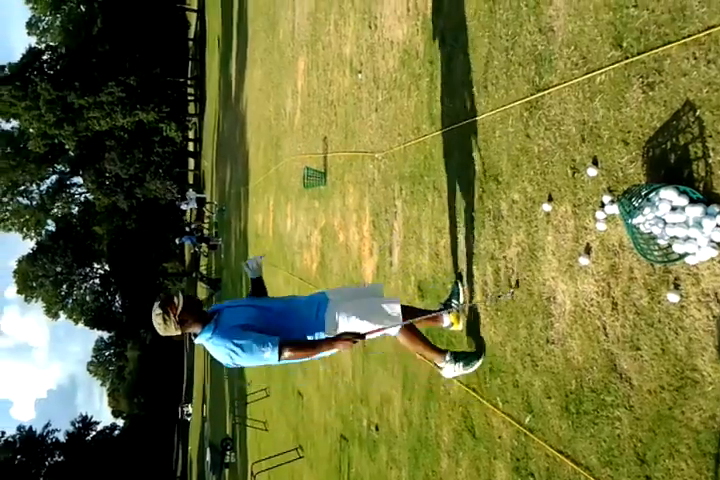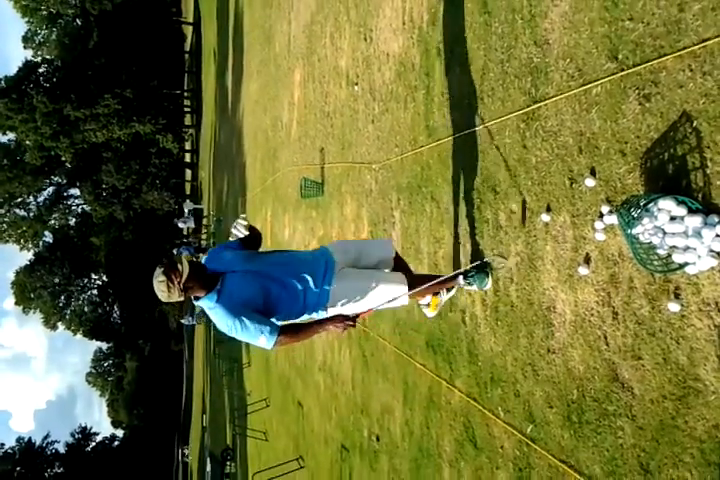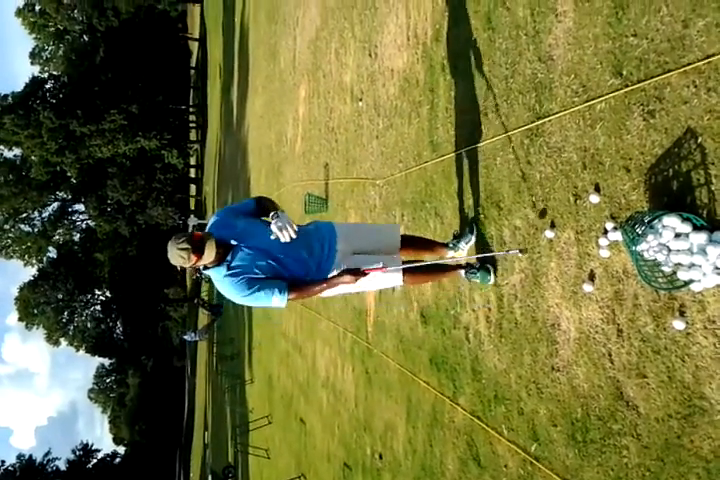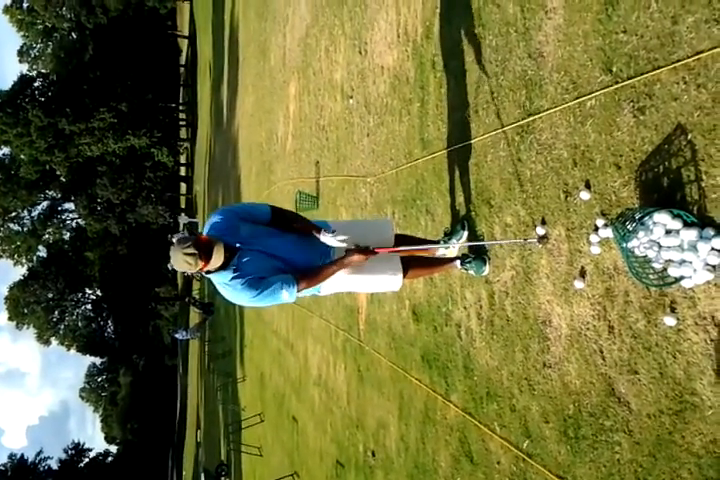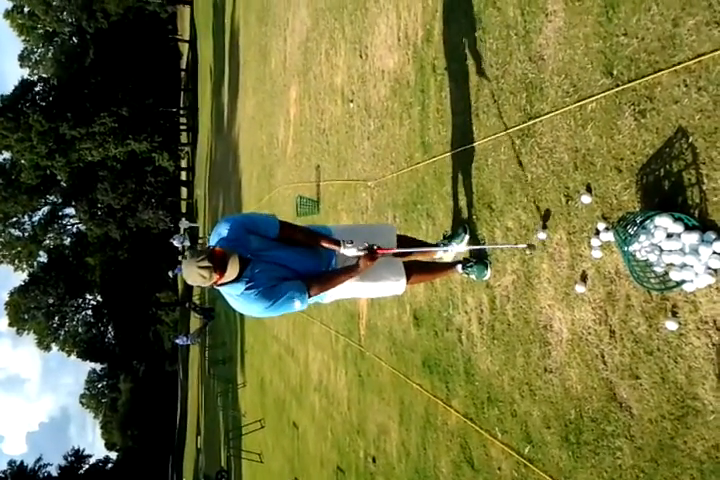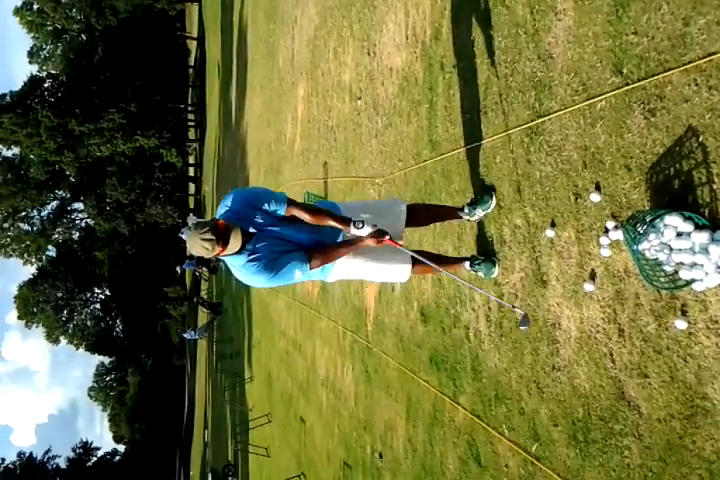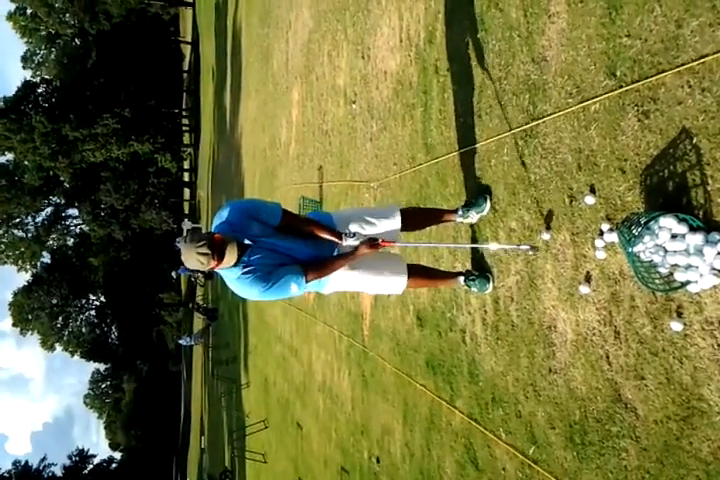
dt=0.7s
person 1, frame 1
left shoulder: (215, 314)
right shoulder: (227, 344)
right elbow: (285, 352)
left wrist: (254, 276)
right wrist: (333, 344)
left hip: (317, 304)
right hip: (323, 326)
left knee: (389, 308)
right knee: (393, 318)
left ankle: (444, 316)
right ankle: (445, 361)
person 1, frame 2
left shoulder: (212, 259)
right shoulder: (226, 315)
left elbow: (251, 245)
right elbow: (277, 336)
left wrist: (241, 233)
right wrist: (325, 326)
left hip: (321, 260)
right hip: (330, 294)
left knee: (387, 253)
right knee: (404, 288)
left ankle: (431, 295)
right ankle: (460, 280)
person 1, frame 3
left shoulder: (220, 222)
right shoulder: (234, 284)
left elbow: (259, 202)
right elbow: (289, 293)
left wrist: (275, 214)
right wrist: (336, 282)
left hip: (326, 236)
right hip: (329, 272)
left knee: (399, 242)
right knee: (403, 273)
left ankle: (450, 249)
right ankle: (463, 271)
person 1, frame 4
left shoulder: (221, 221)
right shoulder: (241, 289)
left elbow: (278, 214)
right elbow: (300, 284)
left wrist: (323, 233)
right wrist: (347, 262)
left hip: (322, 239)
right hip: (327, 276)
left knee: (390, 239)
right knee: (401, 269)
left ankle: (443, 247)
right ankle: (457, 263)
person 1, frame 5
left shoulder: (226, 230)
right shoulder: (253, 300)
left elbow: (289, 230)
right elbow: (310, 290)
left wrist: (341, 245)
right wrist: (358, 268)
left hip: (325, 239)
right hip: (329, 278)
left knee: (391, 240)
right knee: (404, 275)
left ankle: (440, 251)
right ankle: (459, 267)
person 1, frame 6
left shoulder: (236, 202)
right shoulder: (254, 271)
left elbow: (299, 210)
right elbow: (316, 260)
left wrist: (346, 224)
right wrist: (361, 243)
left hip: (333, 216)
right hip: (336, 256)
left knee: (408, 213)
right knee: (408, 264)
left ankle: (466, 212)
right ankle: (466, 263)
person 1, frame 7
left shoulder: (230, 214)
right shoulder: (250, 283)
left elbow: (293, 220)
right elbow: (309, 275)
left wrist: (340, 237)
right wrist: (357, 253)
left hip: (330, 225)
right hip: (332, 269)
left knee: (401, 218)
right knee: (404, 276)
left ankle: (459, 214)
right ankle: (461, 278)
